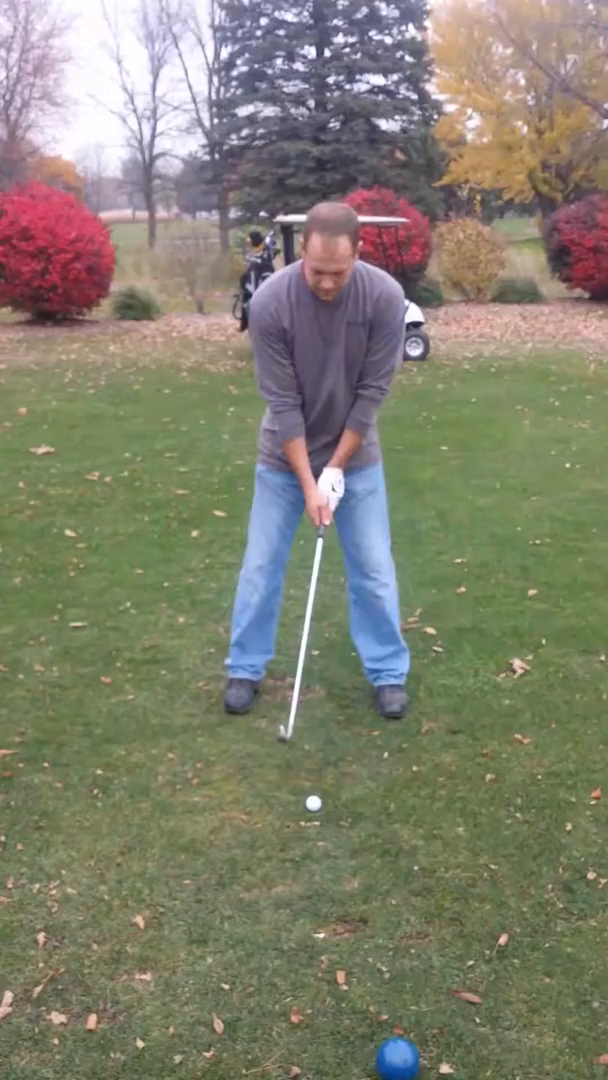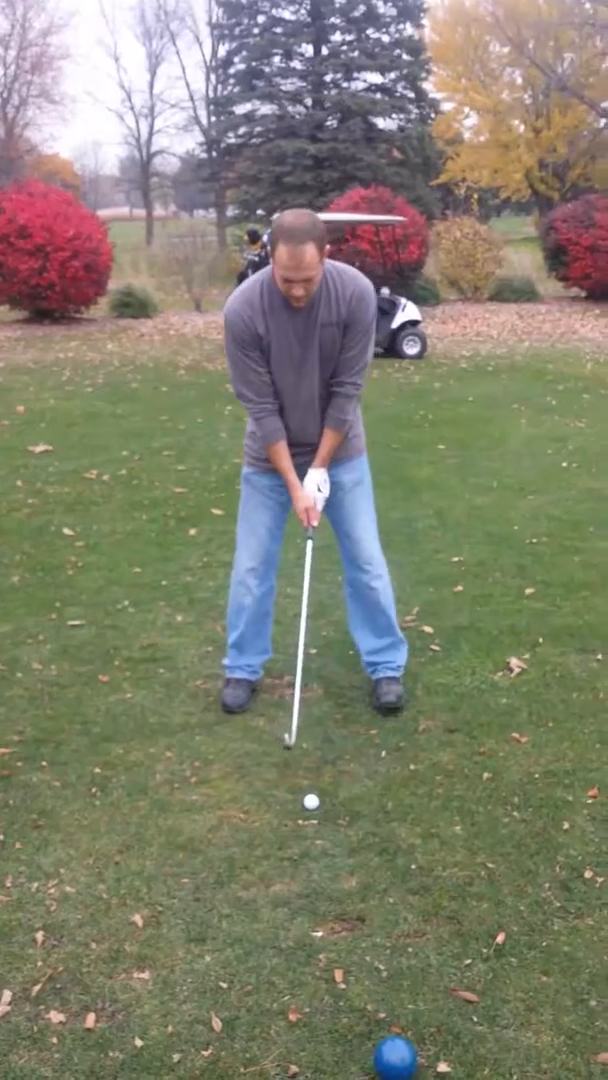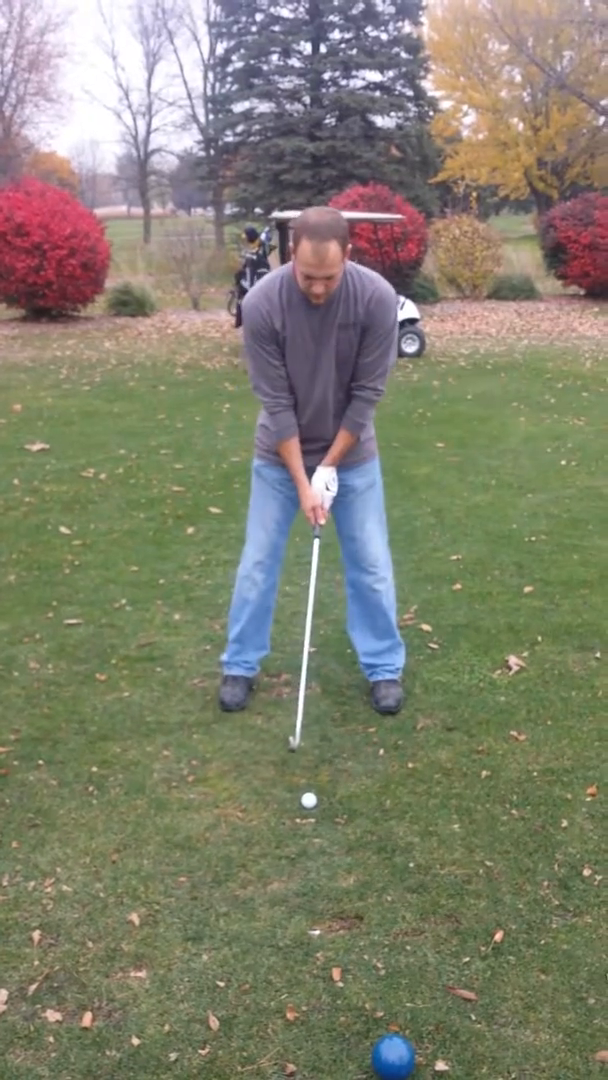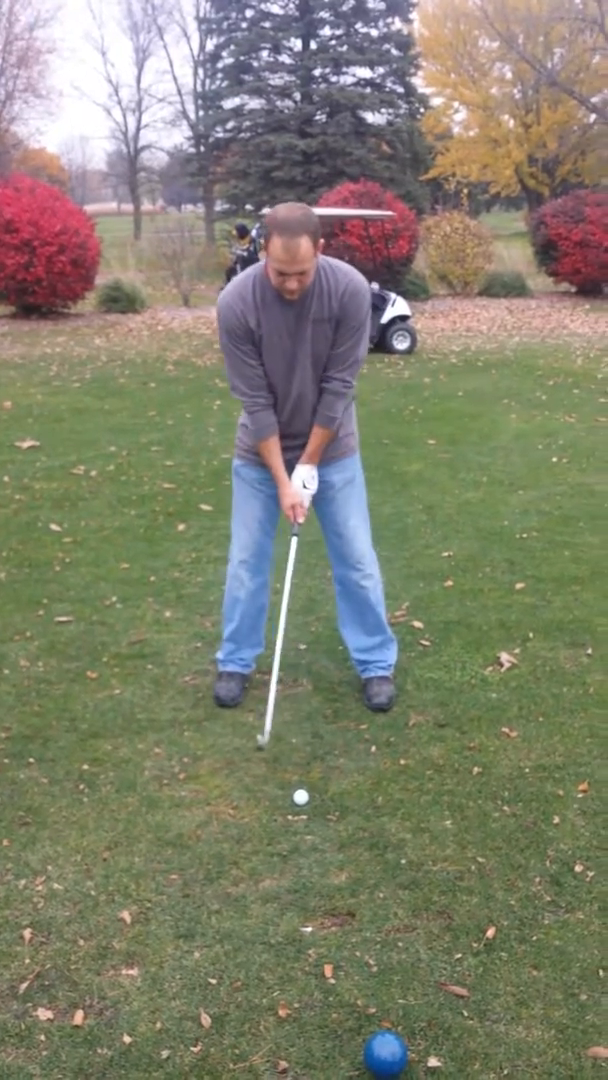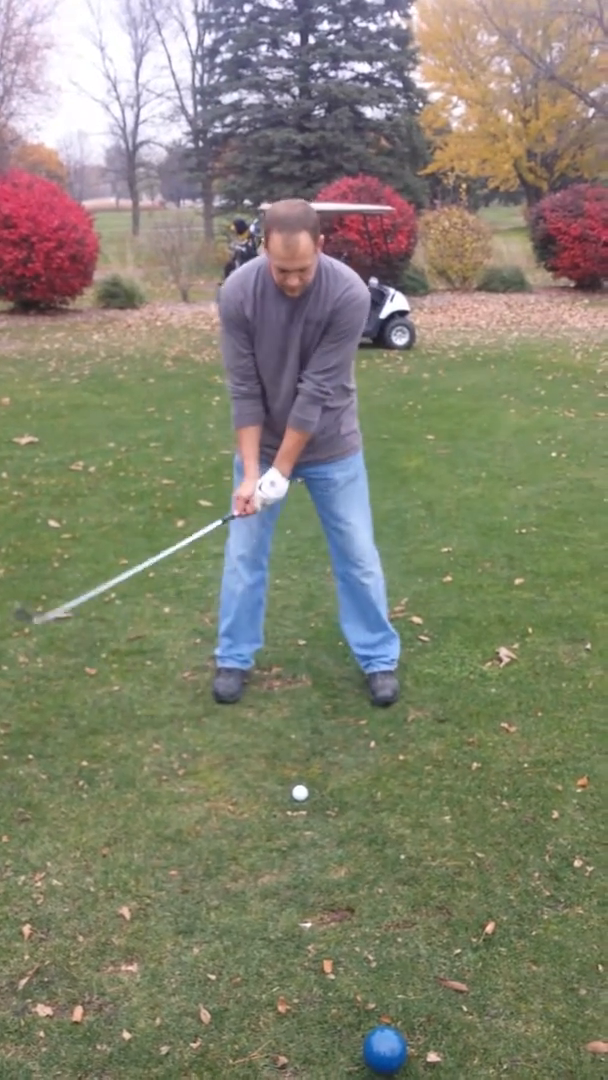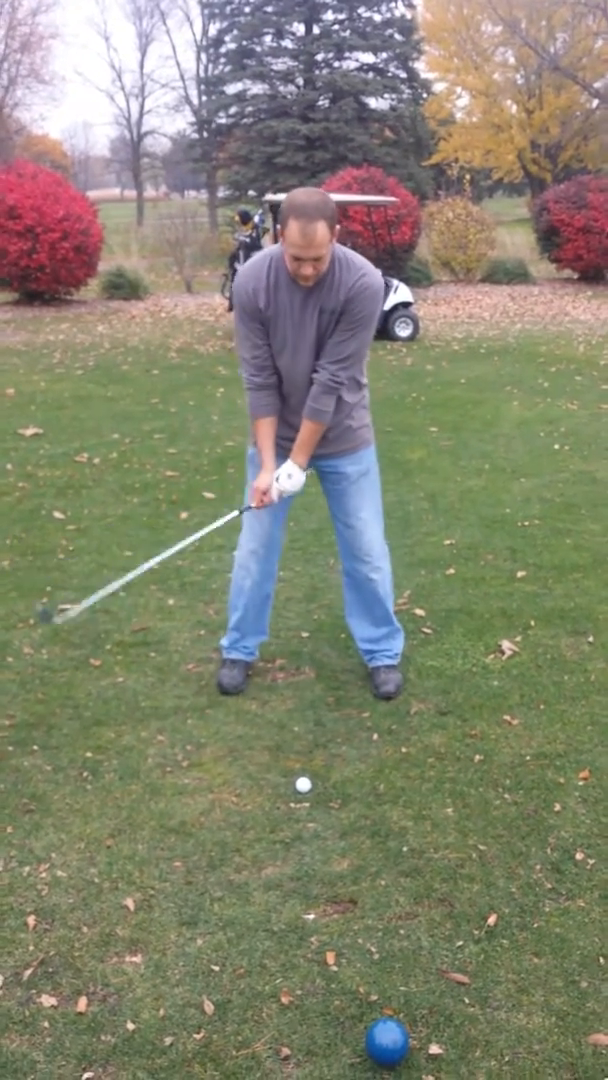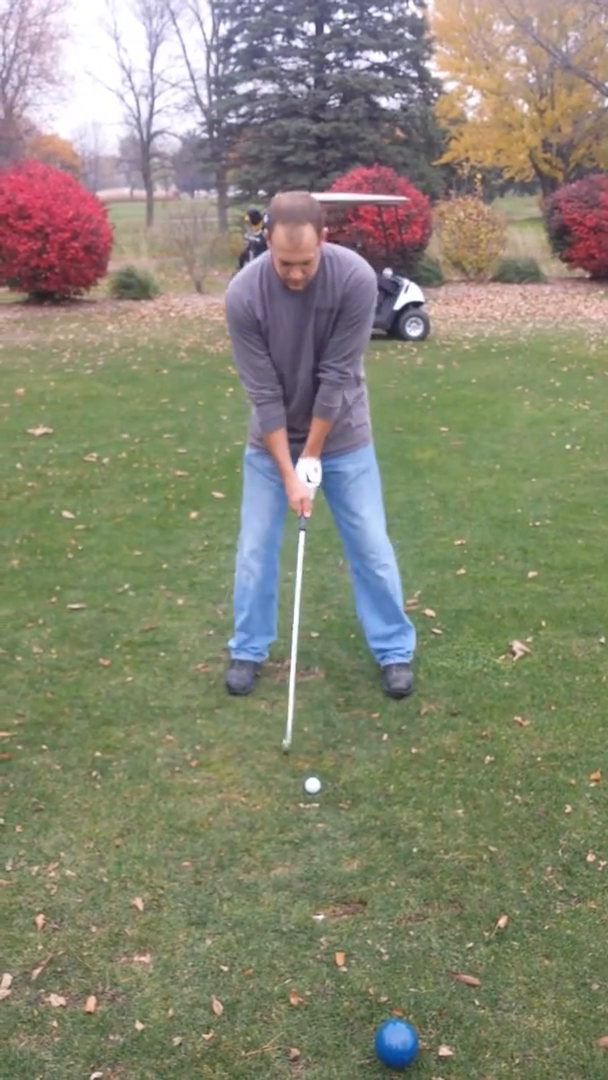
dt=0.3s
person 1, frame 1
left shoulder: (385, 296)
right shoulder: (269, 301)
left elbow: (373, 392)
right elbow: (281, 401)
left wrist: (336, 468)
right wrist: (308, 483)
left hip: (355, 454)
right hip: (284, 454)
left knee: (373, 568)
right knee: (262, 563)
left ankle: (388, 672)
right ankle: (245, 667)
person 1, frame 2
left shoulder: (356, 293)
right shoulder: (242, 310)
left elbow: (347, 388)
right elbow: (260, 406)
left wrist: (319, 467)
right wrist: (293, 483)
left hip: (340, 450)
right hip: (270, 454)
left knee: (365, 559)
right knee: (253, 564)
left ankle: (385, 664)
right ankle: (242, 667)
person 1, frame 3
left shoulder: (377, 297)
right shoulder: (261, 303)
left elbow: (367, 392)
right elbow: (275, 401)
left wrist: (330, 467)
right wrist: (302, 482)
left hip: (351, 452)
right hip: (280, 452)
left knee: (370, 562)
right knee: (259, 559)
left ankle: (383, 667)
right ankle: (240, 665)
person 1, frame 4
left shoulder: (351, 289)
right shoulder: (236, 302)
left elbow: (340, 385)
right elbow: (254, 401)
left wrist: (309, 464)
right wrist: (282, 480)
left hip: (331, 445)
right hip: (262, 449)
left knee: (356, 556)
right knee: (247, 557)
left ankle: (375, 663)
right ankle: (235, 661)
person 1, frame 5
left shoulder: (349, 294)
right shoulder: (237, 292)
left elbow: (318, 391)
right elbow: (244, 390)
left wrist: (280, 473)
right wrist: (249, 472)
left hip: (330, 444)
right hip: (262, 441)
left knee: (356, 553)
right knee: (244, 552)
left ankle: (378, 657)
right ankle: (234, 657)
person 1, frame 6
left shoulder: (363, 283)
right shoulder: (251, 281)
left elbow: (333, 380)
right elbow: (259, 379)
left wrist: (298, 462)
right wrist: (266, 463)
left hip: (343, 436)
right hip: (276, 432)
left knee: (365, 547)
right knee: (256, 545)
left ankle: (382, 652)
right ankle: (239, 649)
person 1, frame 7
left shoulder: (357, 279)
right shoulder: (242, 295)
left elbow: (337, 377)
right elbow: (263, 393)
left wrist: (312, 455)
right wrist: (289, 474)
left hip: (343, 434)
right hip: (272, 438)
left knee: (369, 543)
right knee: (256, 544)
left ankle: (394, 650)
right ankle: (248, 649)
